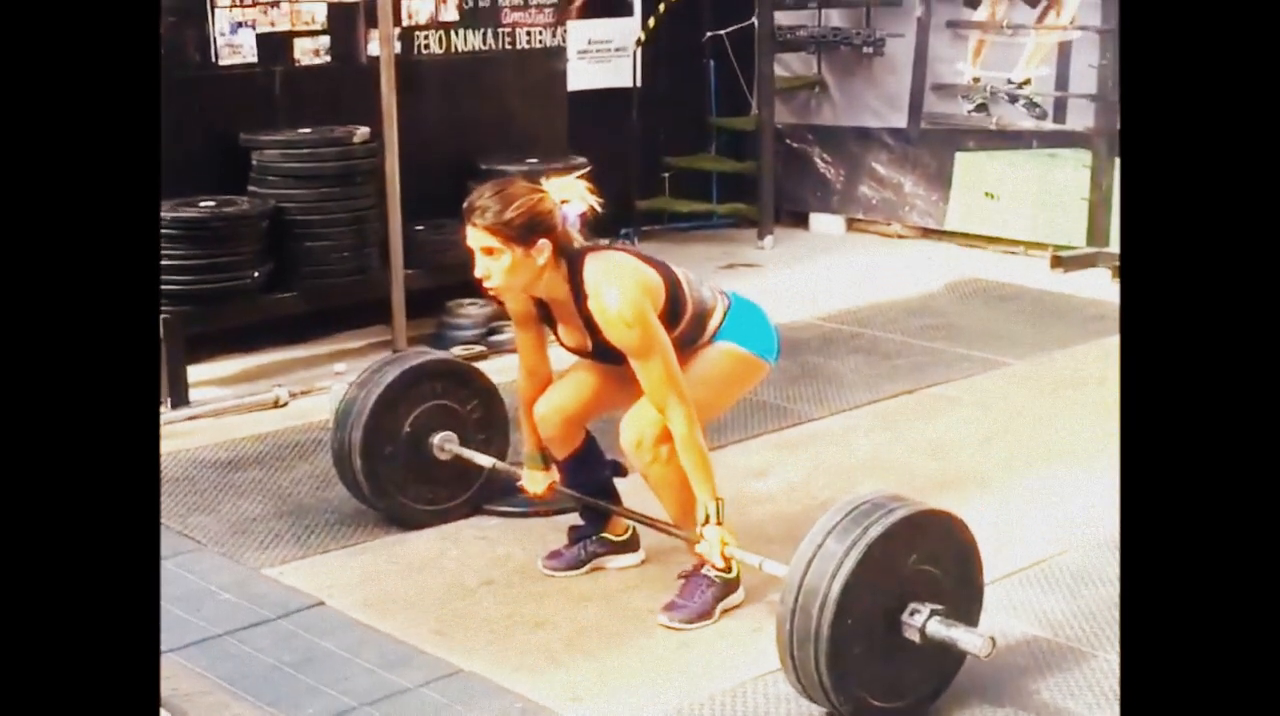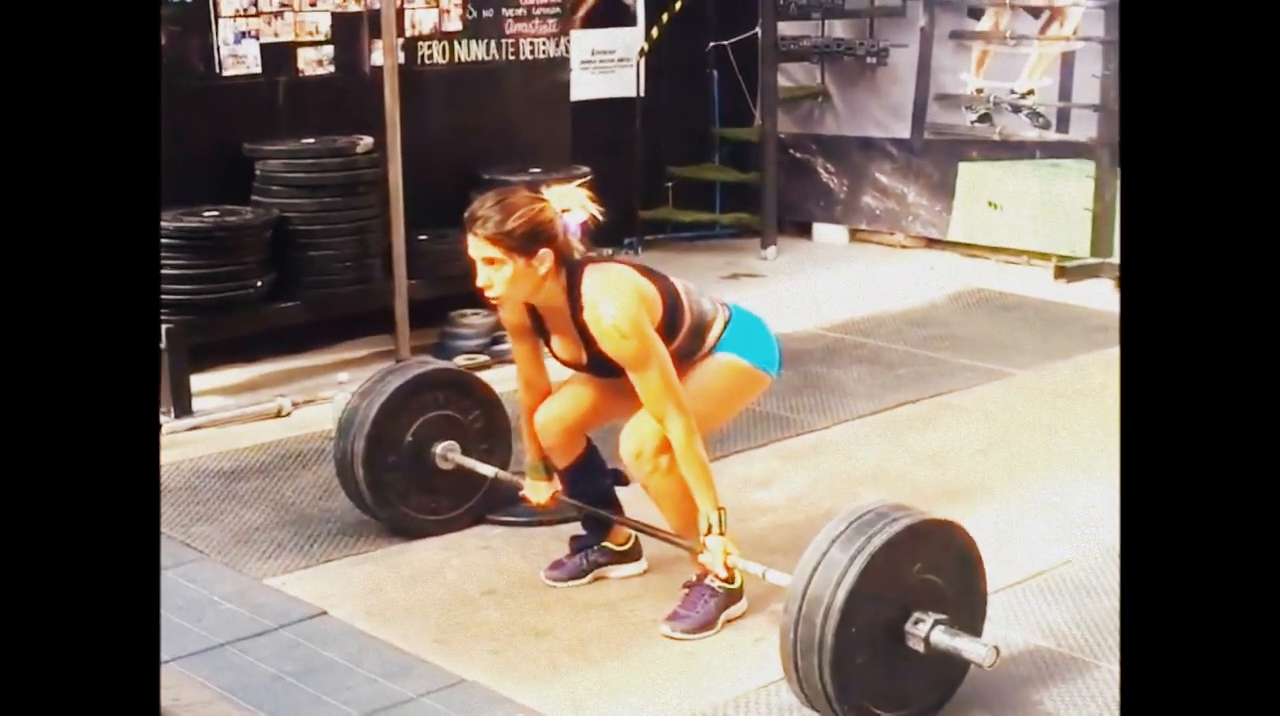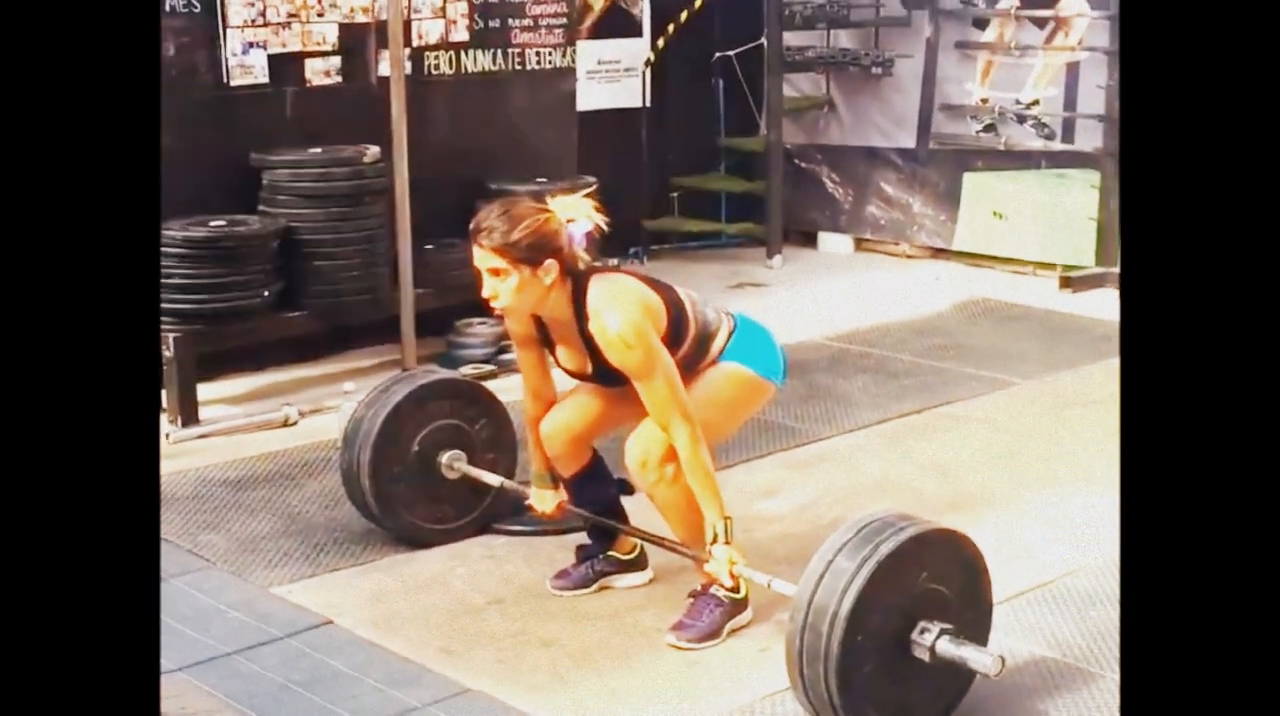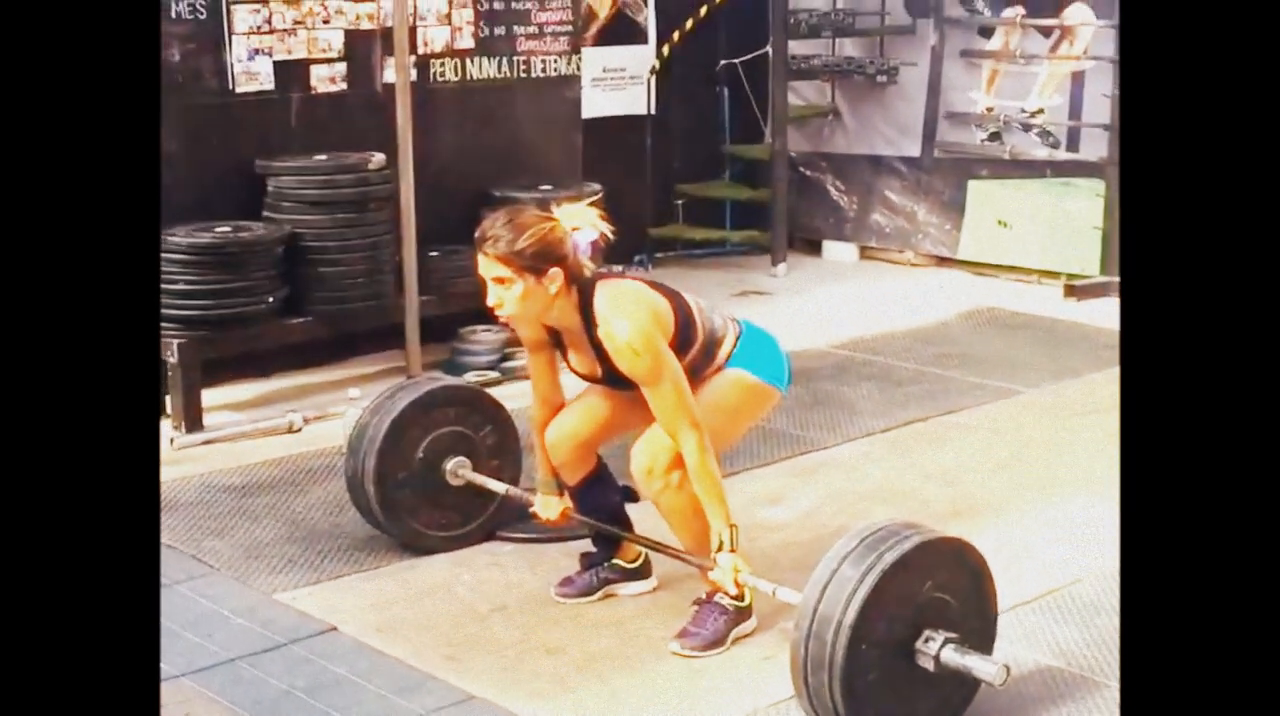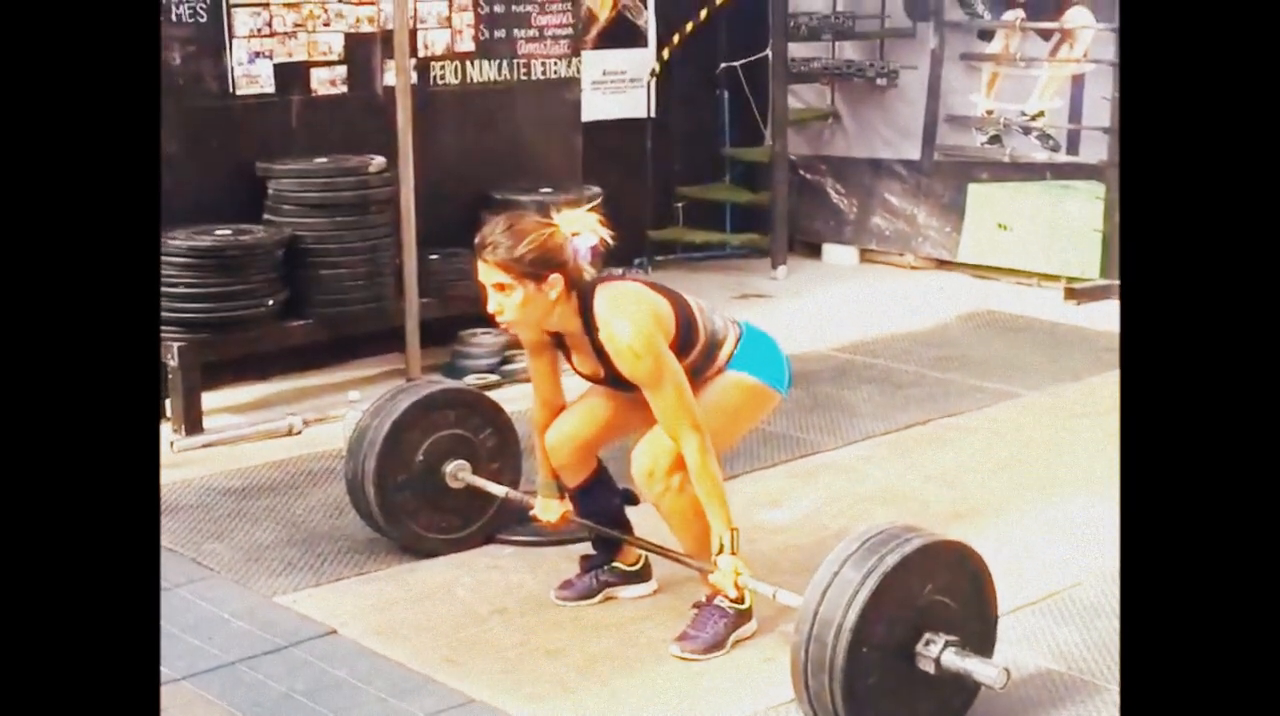
dt=0.3s
person 1, frame 1
left shoulder: (611, 297)
right shoulder: (522, 289)
left elbow: (676, 411)
right elbow: (533, 378)
left wrist: (710, 516)
right wrist: (535, 459)
left hip: (733, 335)
right hip: (669, 337)
left knee: (641, 432)
right knee: (553, 413)
left ankle: (716, 569)
right ankle: (610, 533)
person 1, frame 2
left shoulder: (608, 309)
right shoulder: (518, 301)
left elbow: (676, 421)
right elbow: (532, 390)
left wrist: (713, 527)
right wrist: (537, 470)
left hip: (733, 347)
right hip: (668, 349)
left knee: (641, 444)
right knee: (554, 423)
left ankle: (719, 579)
right ankle: (612, 542)
person 1, frame 3
left shoulder: (613, 319)
right shoulder: (524, 311)
left elbow: (682, 430)
right elbow: (538, 401)
left wrist: (719, 535)
right wrist: (543, 480)
left hip: (739, 355)
right hip: (671, 357)
left knee: (646, 453)
right knee: (559, 431)
left ankle: (725, 588)
right ankle: (618, 552)
person 1, frame 4
left shoulder: (621, 325)
right shoulder: (534, 315)
left elbow: (690, 436)
right elbow: (545, 405)
left wrist: (725, 543)
right wrist: (548, 487)
left hip: (743, 362)
right hip: (678, 364)
left knee: (653, 461)
right knee: (564, 439)
left ankle: (729, 597)
right ankle: (622, 559)
person 1, frame 5
left shoulder: (622, 328)
right shoulder: (535, 317)
left elbow: (691, 439)
right elbow: (546, 407)
left wrist: (726, 546)
right wrist: (549, 489)
left hip: (745, 365)
right hip: (679, 365)
left knee: (653, 464)
right knee: (564, 441)
left ankle: (728, 600)
right ankle: (622, 562)
